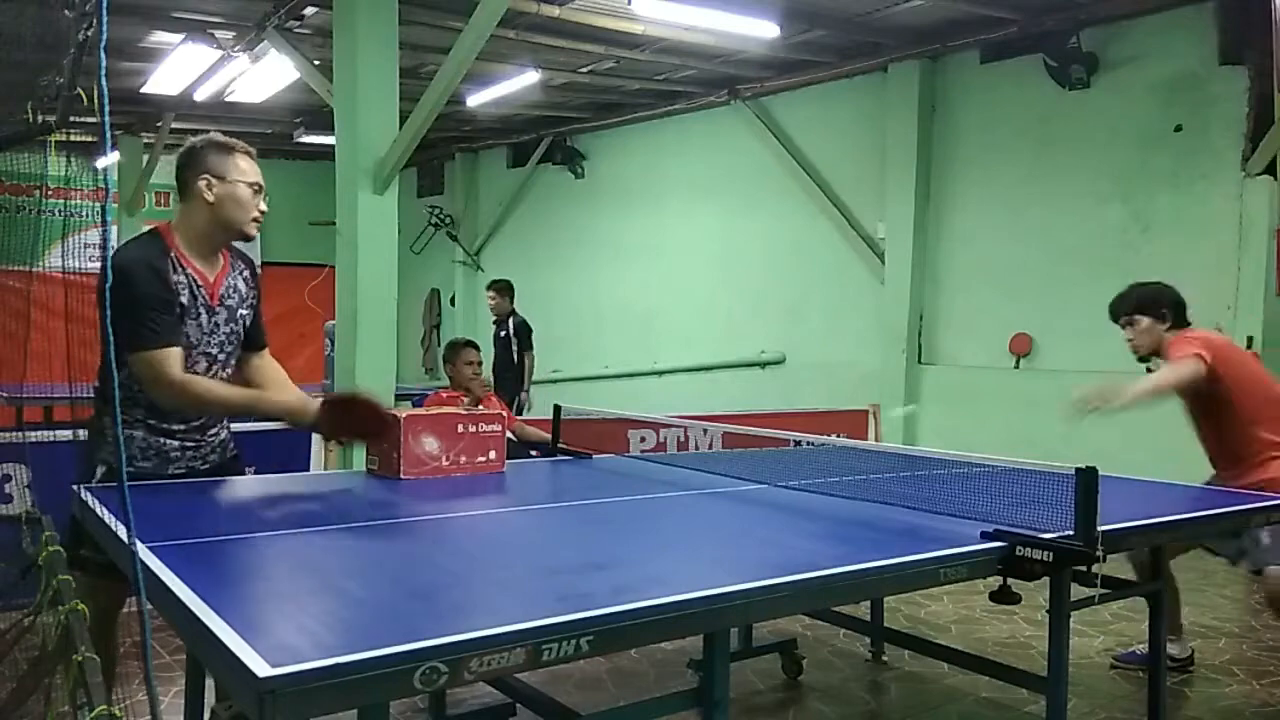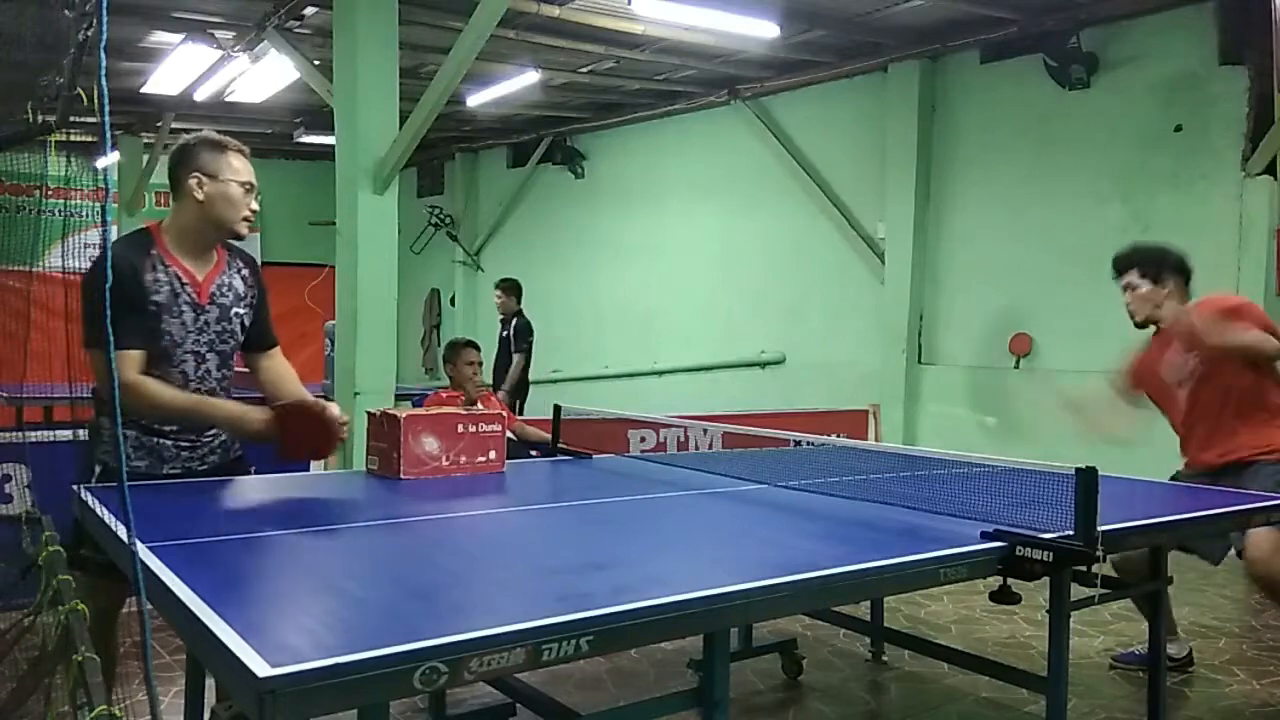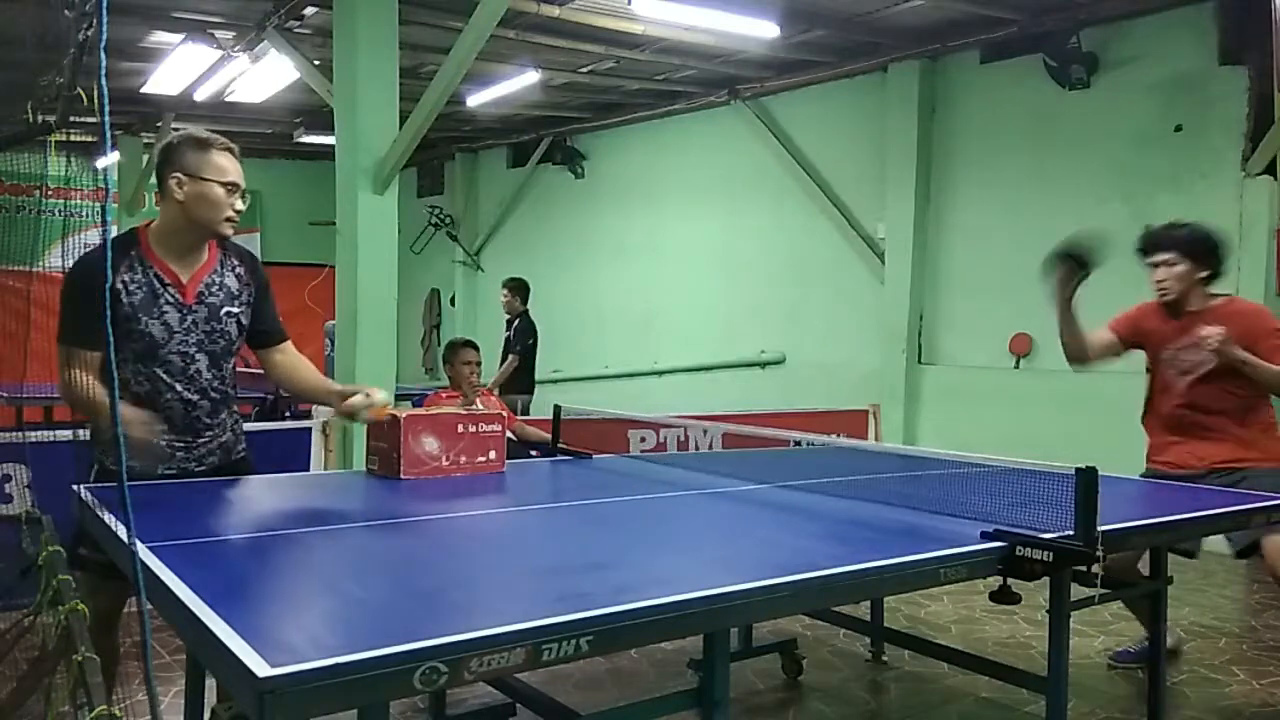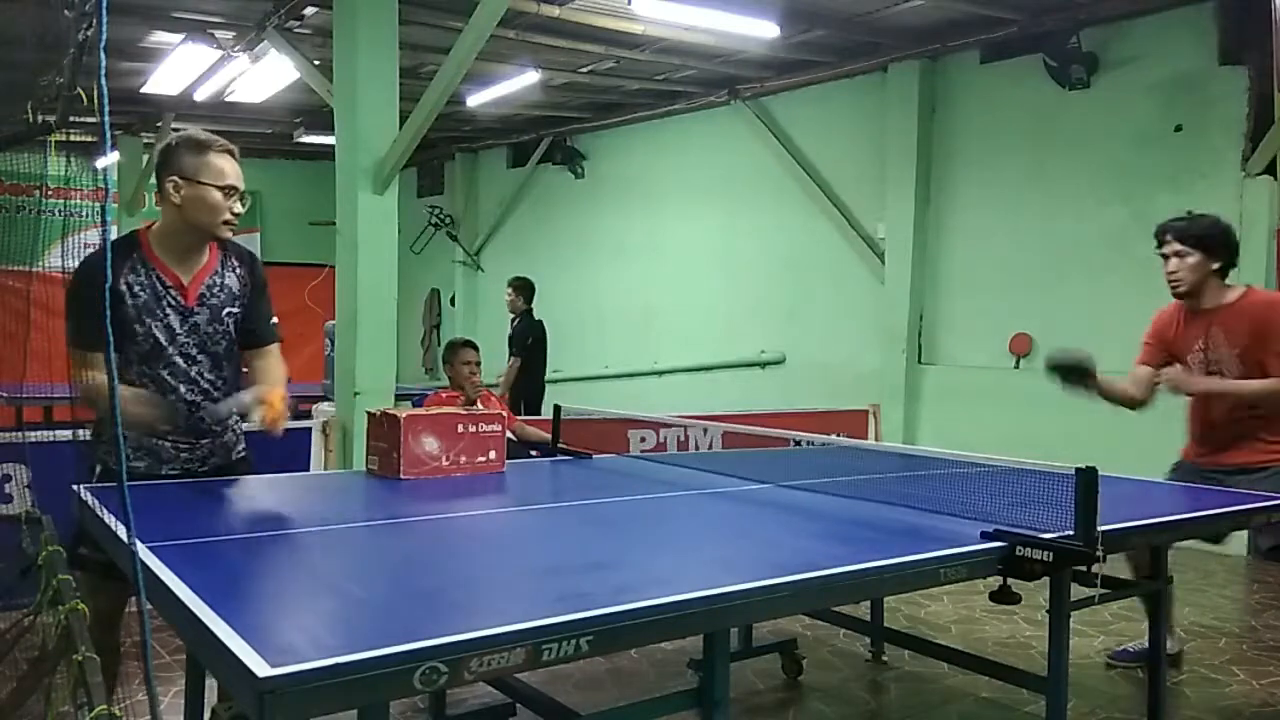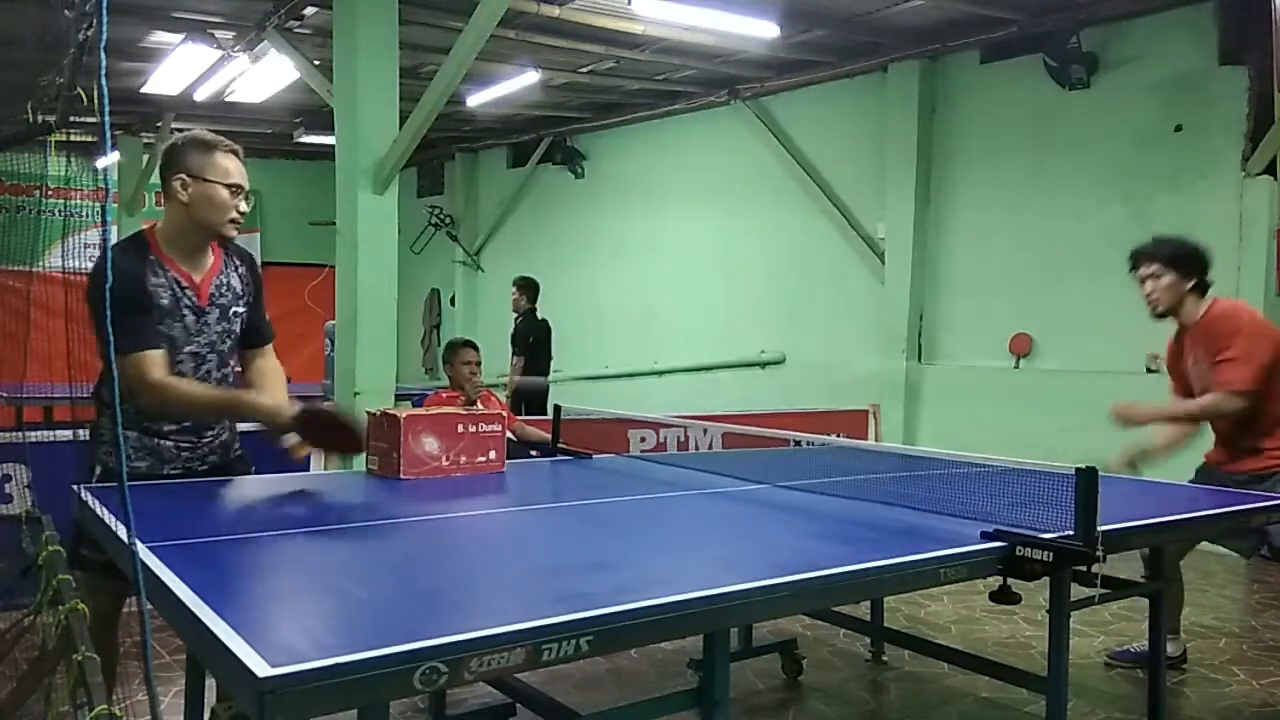
dt=0.2s
person 1, frame 1
left shoulder: (244, 270)
right shoulder: (139, 268)
left elbow: (255, 360)
right elbow: (165, 383)
left wrist: (317, 407)
right wrist: (282, 407)
left hip: (213, 463)
right hip: (131, 468)
right knee: (100, 606)
person 1, frame 2
left shoulder: (245, 272)
right shoulder: (121, 268)
left elbow: (266, 359)
right elbow: (119, 382)
left wrist: (312, 408)
right wrist: (233, 416)
left hip: (220, 467)
right hip: (132, 469)
right knee: (99, 606)
left ankle: (234, 703)
person 1, frame 3
left shoulder: (244, 269)
right shoulder: (102, 269)
left elbow: (279, 356)
right elbow: (78, 370)
left wrist: (339, 395)
right wrist: (118, 415)
left hip: (221, 464)
right hip: (131, 469)
right knee: (101, 606)
person 1, frame 4
left shoulder: (244, 267)
right shoulder: (106, 272)
left elbow: (264, 354)
right elbow: (90, 372)
left wrist: (267, 394)
right wrist: (116, 401)
left hip: (222, 465)
right hip: (133, 469)
right knee: (102, 607)
person 1, frame 5
left shoulder: (242, 267)
right shoulder: (122, 271)
left elbow: (259, 355)
right elbow: (151, 387)
left wrist: (284, 418)
right wrist: (251, 406)
left hip: (217, 462)
right hip: (134, 469)
right knee: (101, 605)
person 2, frame 1
left shoulder: (1183, 345)
right shoulder: (1180, 356)
left elbow: (1192, 371)
left wrist: (1122, 394)
right hip: (1236, 484)
right knee: (1145, 551)
right ankle: (1176, 648)
person 2, frame 2
left shoulder: (1220, 310)
right shoulder: (1152, 352)
right elbow: (1123, 403)
left wrist: (1210, 330)
right hip: (1203, 473)
right knee: (1126, 560)
right ankle: (1173, 648)
person 2, frame 3
right shoulder: (1148, 318)
right elbow: (1080, 353)
left wrist: (1232, 354)
right wrist: (1064, 297)
right hip: (1172, 471)
right knee: (1114, 559)
right ankle: (1160, 639)
person 2, frame 4
right shoulder: (1169, 322)
right elbow: (1136, 395)
left wrist: (1203, 386)
right wrist: (1094, 381)
right hip: (1204, 461)
right knee: (1140, 545)
right ankle: (1165, 641)
person 2, frame 5
left shoulder: (1235, 320)
right shoulder: (1178, 347)
left elbow: (1233, 402)
right elbow: (1186, 425)
left wrist: (1149, 412)
right wrist: (1135, 455)
right hip: (1229, 466)
right knee: (1158, 549)
right ankle: (1169, 645)
